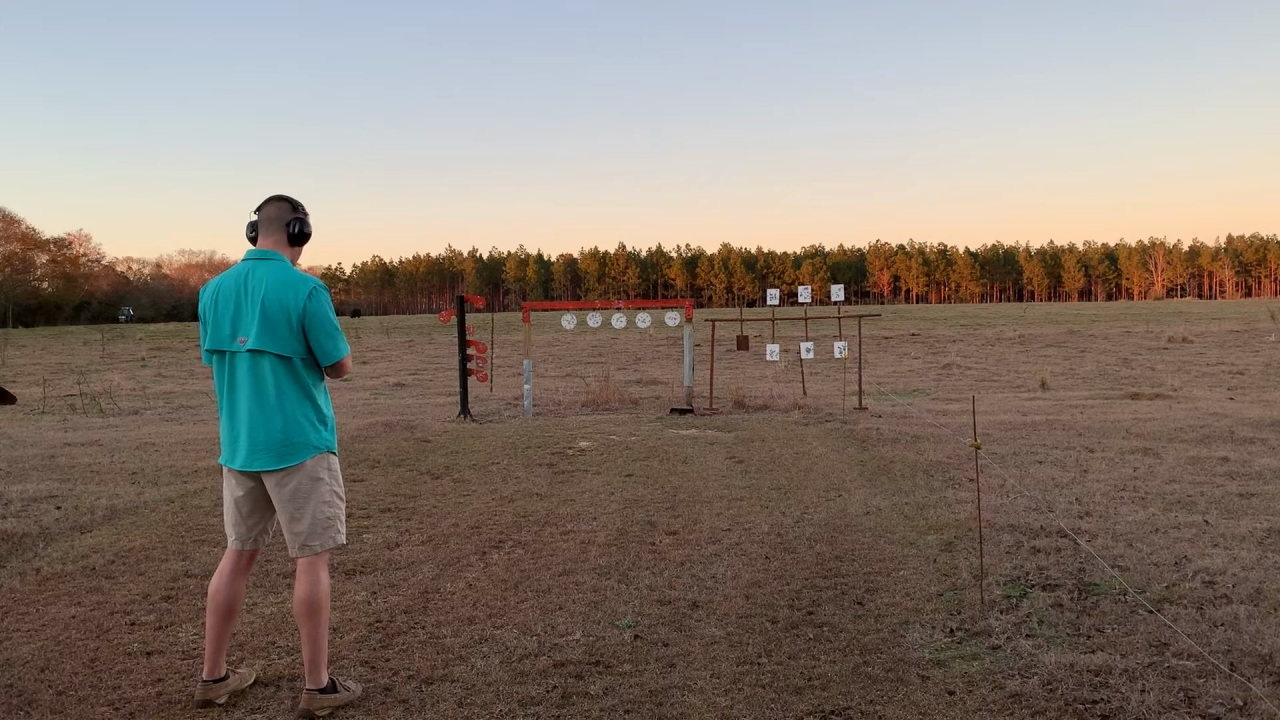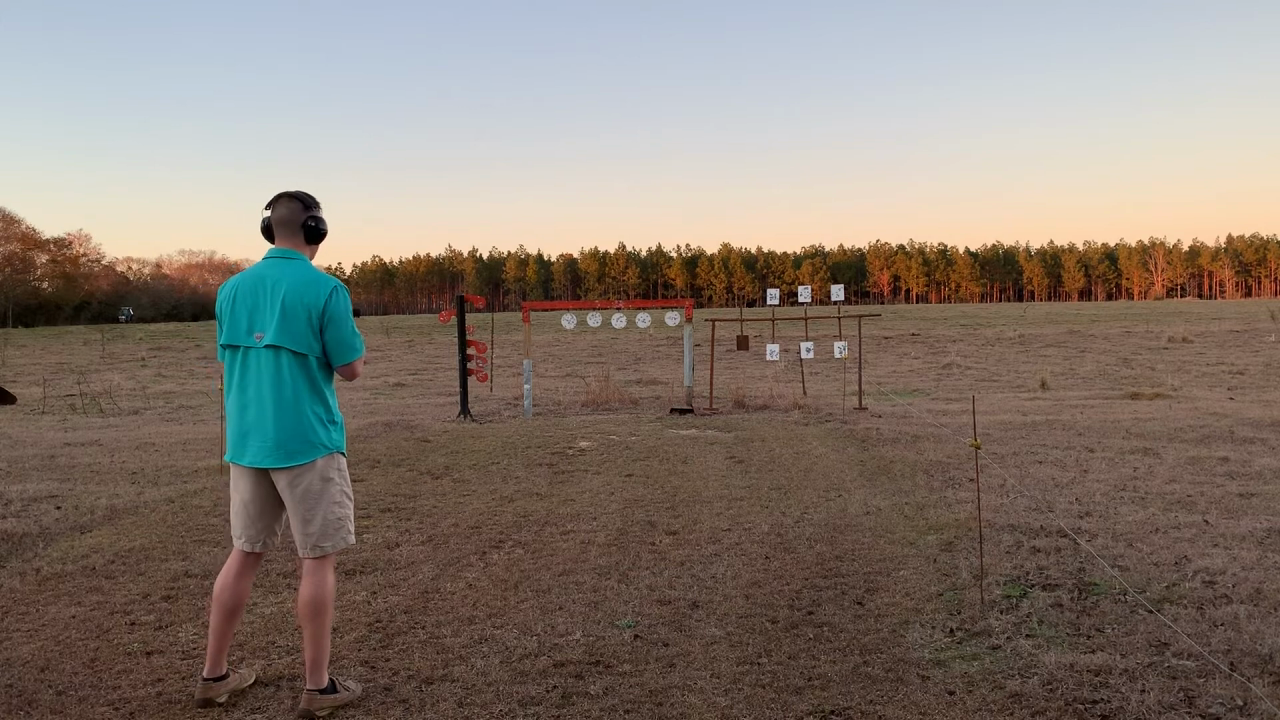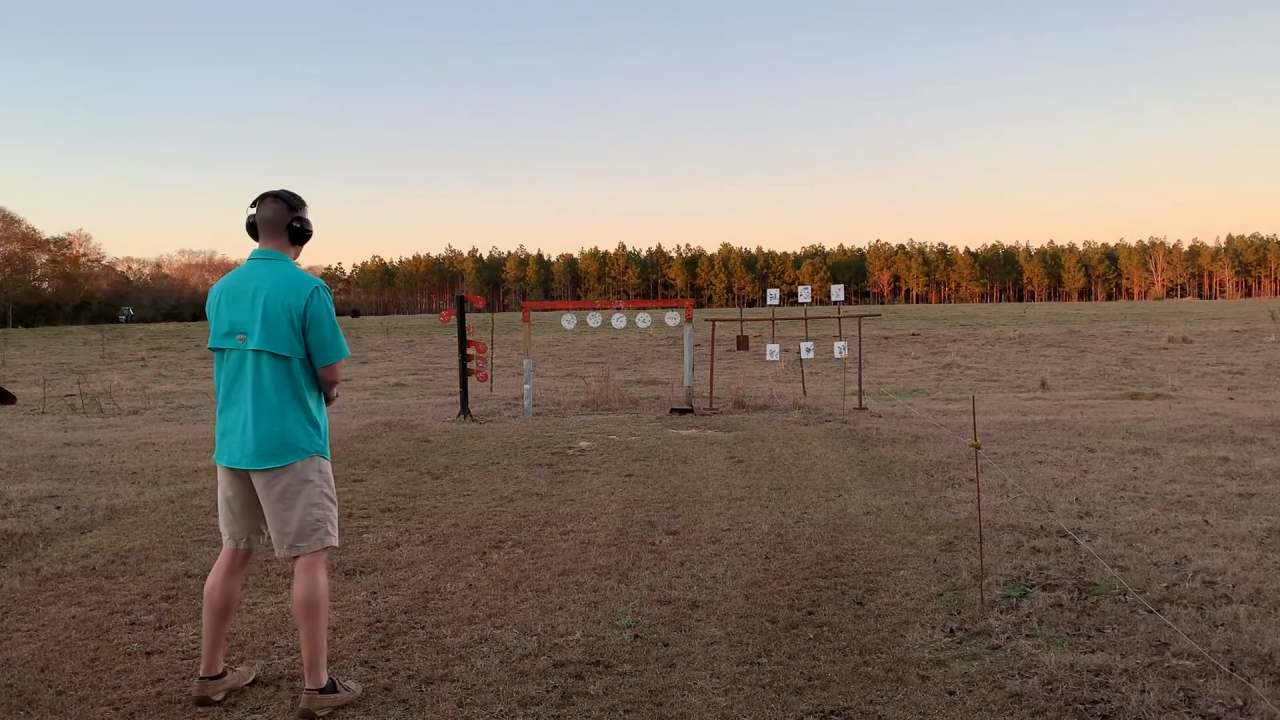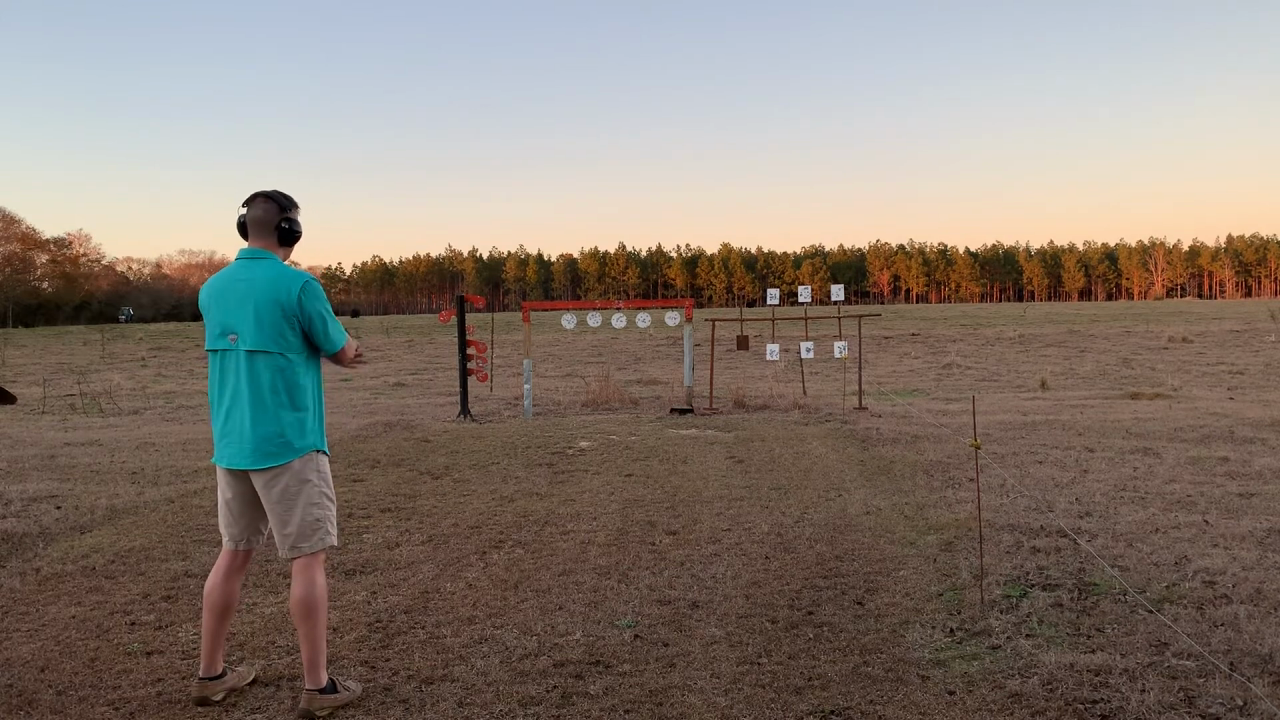
dt=0.7s
person 1, frame 1
left shoulder: (214, 289)
right shoulder: (304, 289)
left elbow: (216, 362)
right elbow: (339, 367)
right wrist: (338, 361)
left hip: (239, 445)
right hip: (299, 444)
left knee: (238, 553)
right knee: (312, 558)
left ankle: (214, 676)
person 1, frame 2
left shoulder: (232, 288)
right shoulder: (326, 288)
left elbow: (229, 359)
right elbow: (350, 370)
right wrist: (352, 343)
left hip: (247, 443)
right hip: (308, 444)
left knee: (245, 553)
right knee: (317, 560)
left ankle: (214, 675)
person 1, frame 3
left shoulder: (222, 289)
right shoulder: (307, 288)
right elbow: (333, 373)
right wrist: (325, 390)
left hip: (234, 443)
right hip: (292, 444)
left knee: (234, 553)
right knee: (310, 559)
left ankle: (211, 674)
person 1, frame 4
left shoulder: (213, 288)
right shoulder: (297, 285)
right elbow: (341, 354)
right wrist: (345, 347)
left hip: (232, 442)
right hip: (289, 442)
left knee: (234, 553)
right knee: (308, 559)
left ankle: (210, 674)
